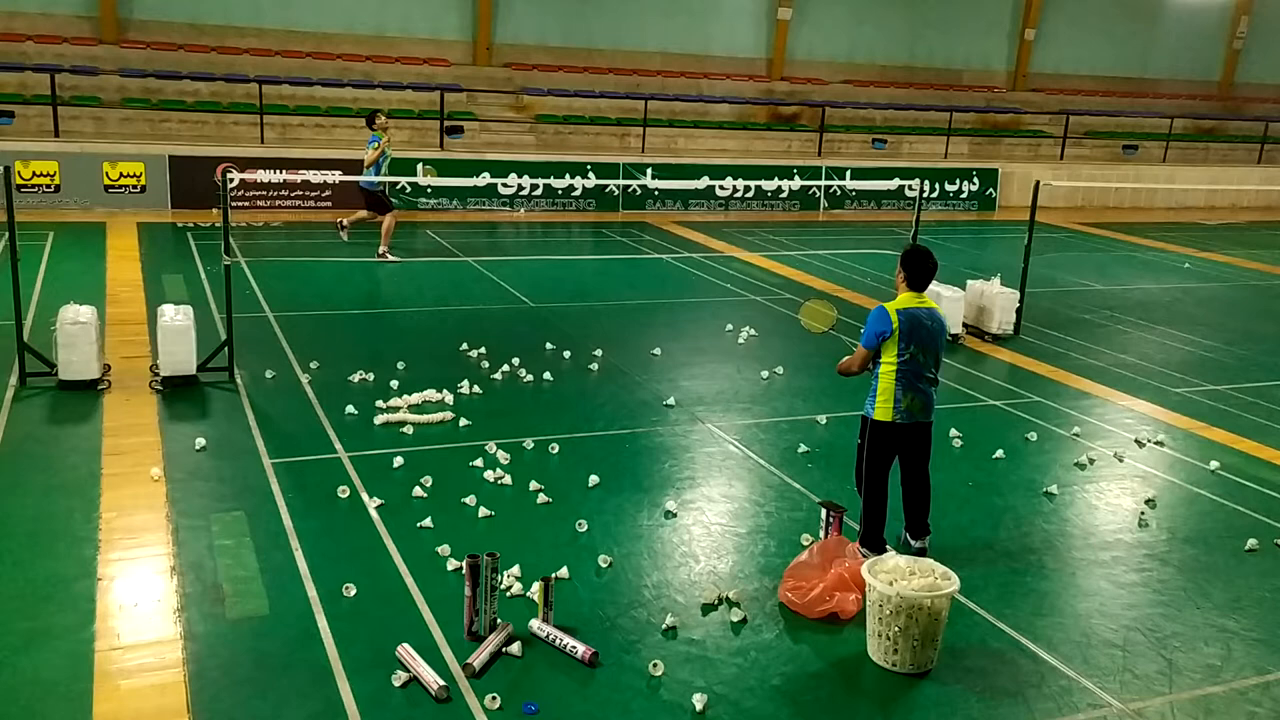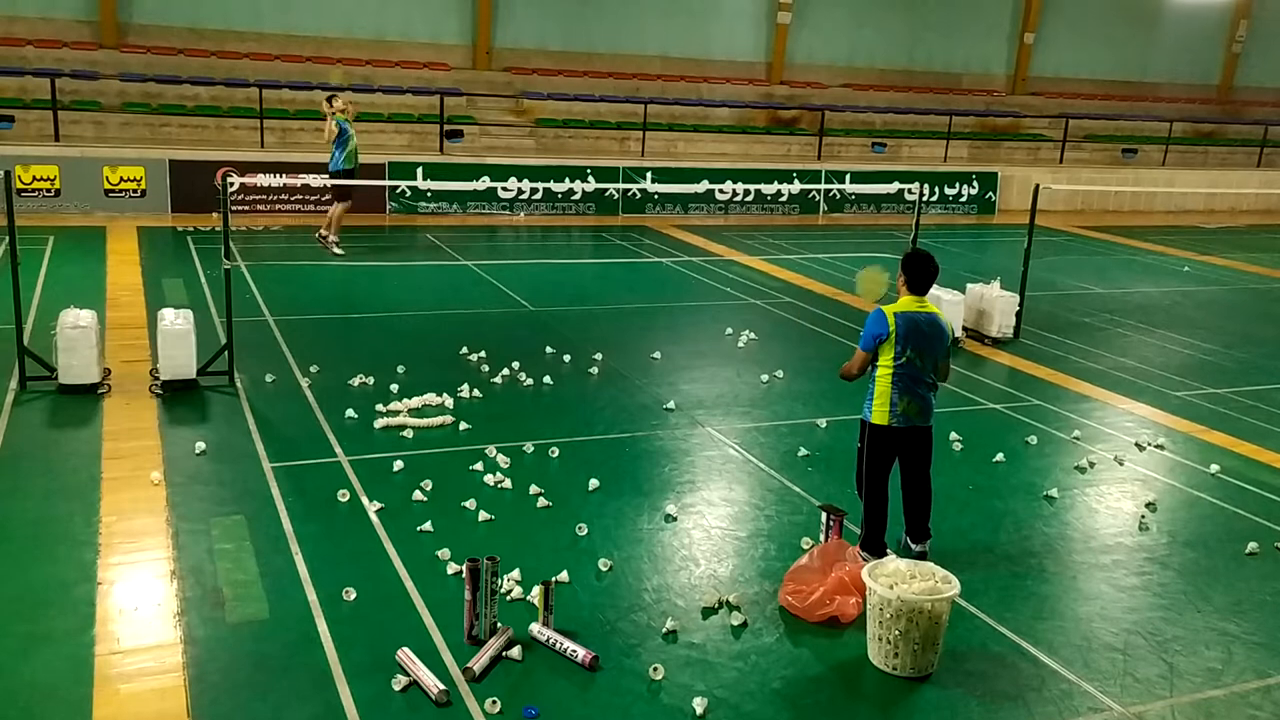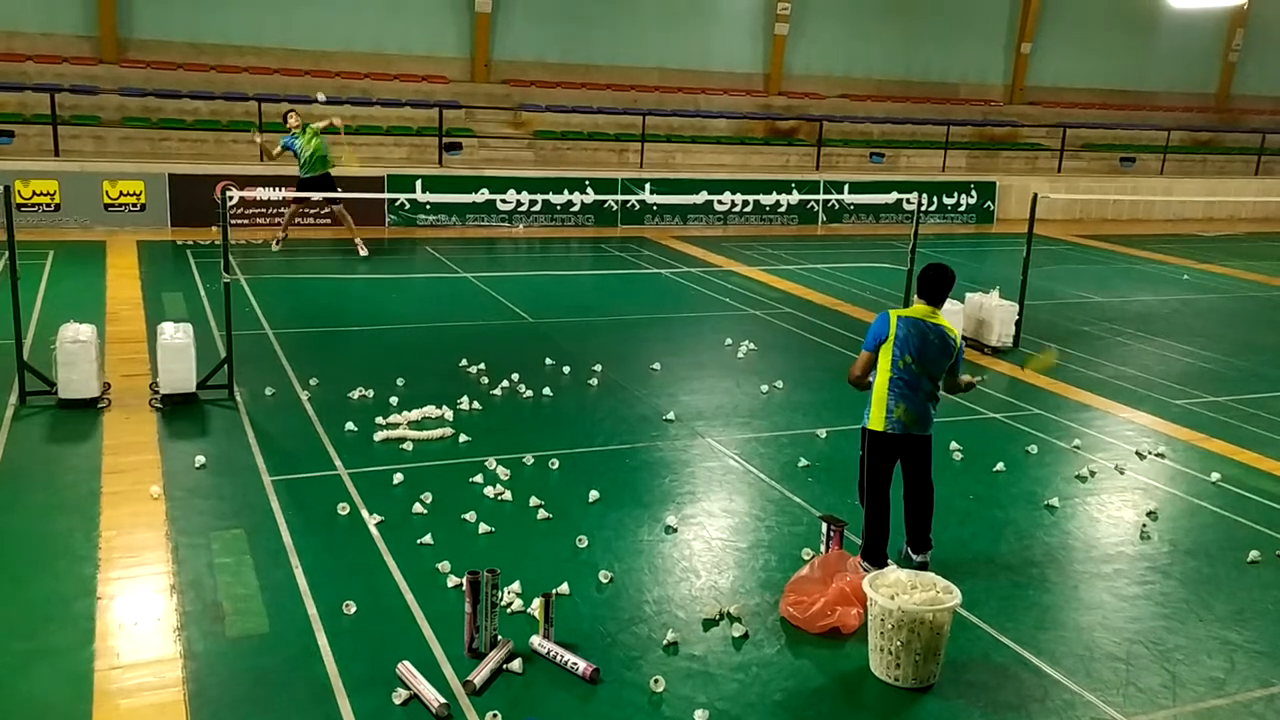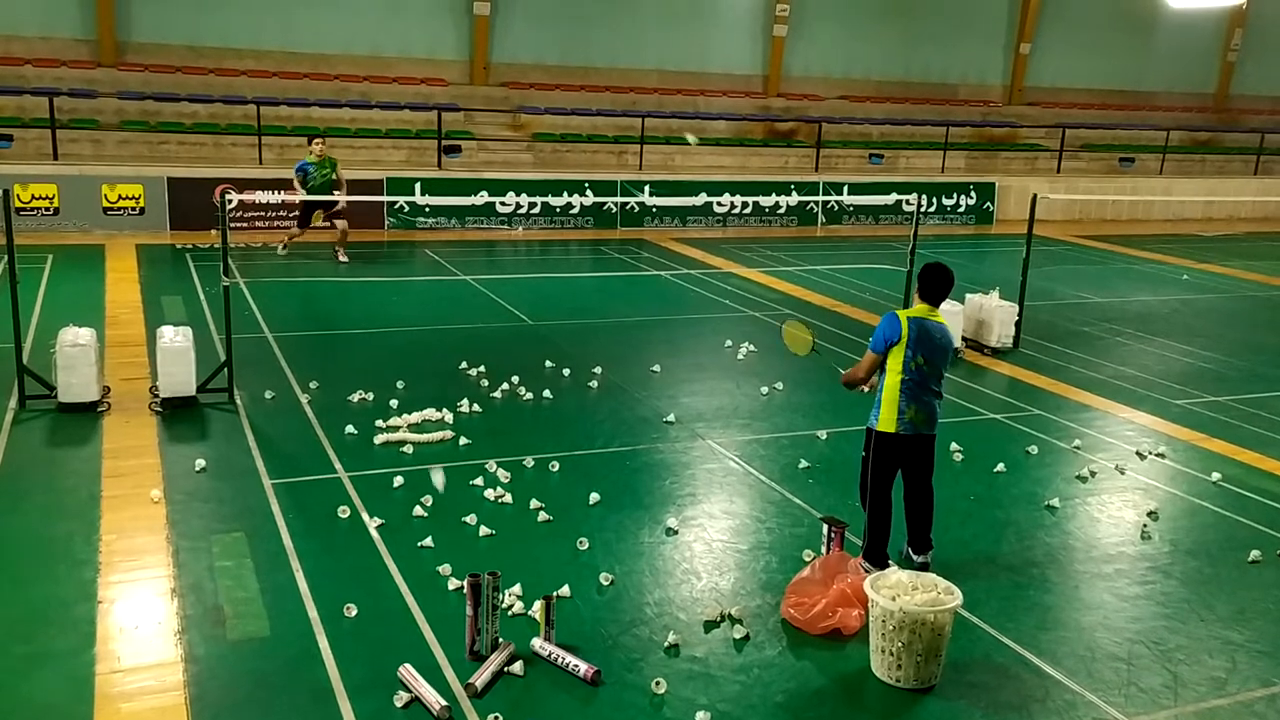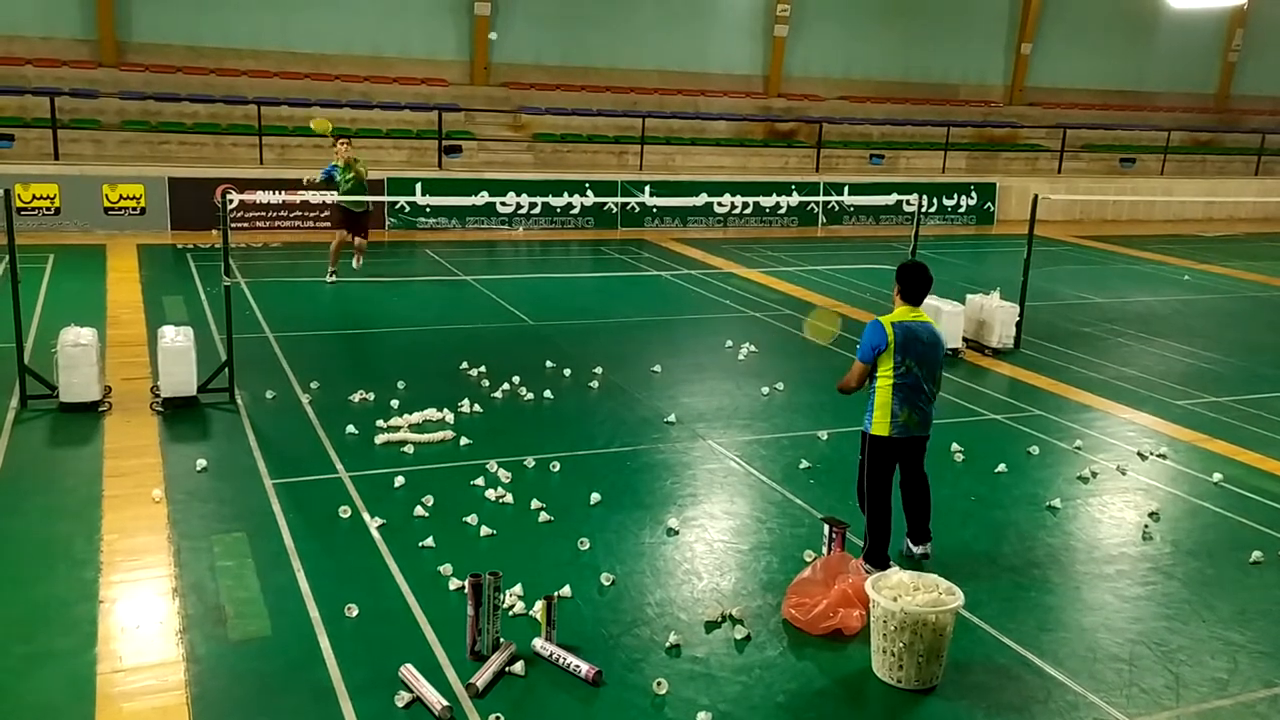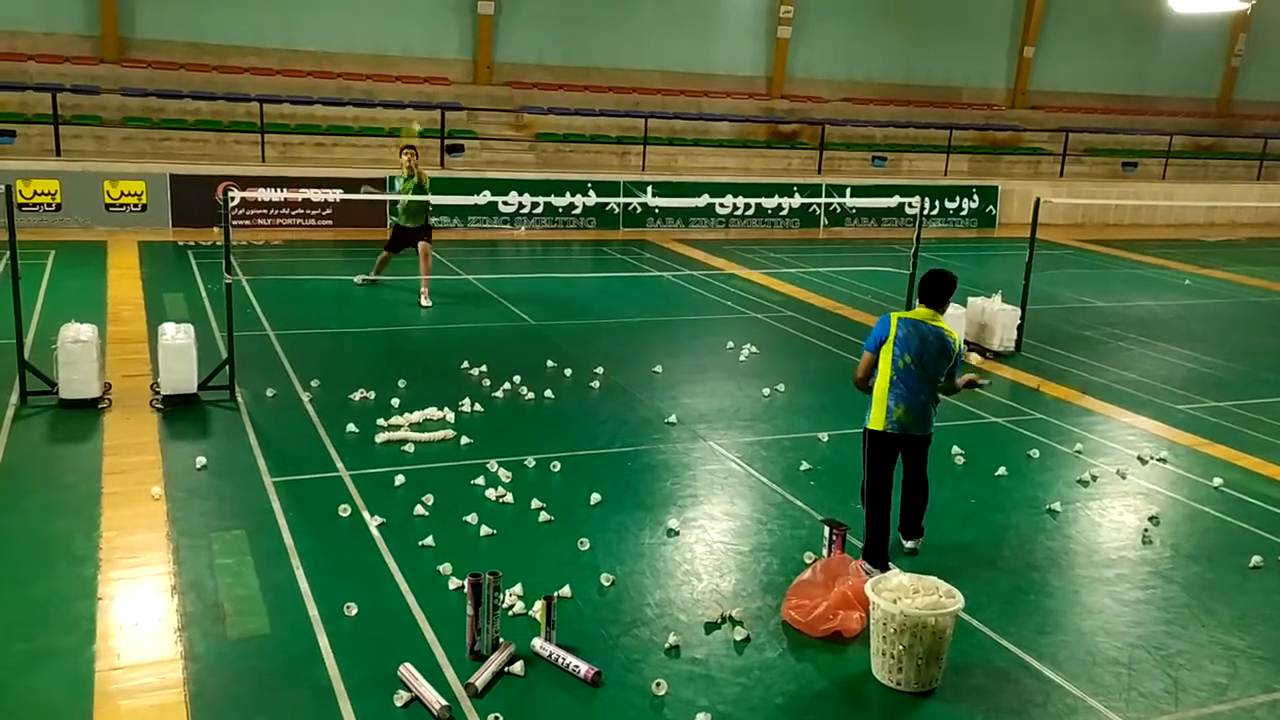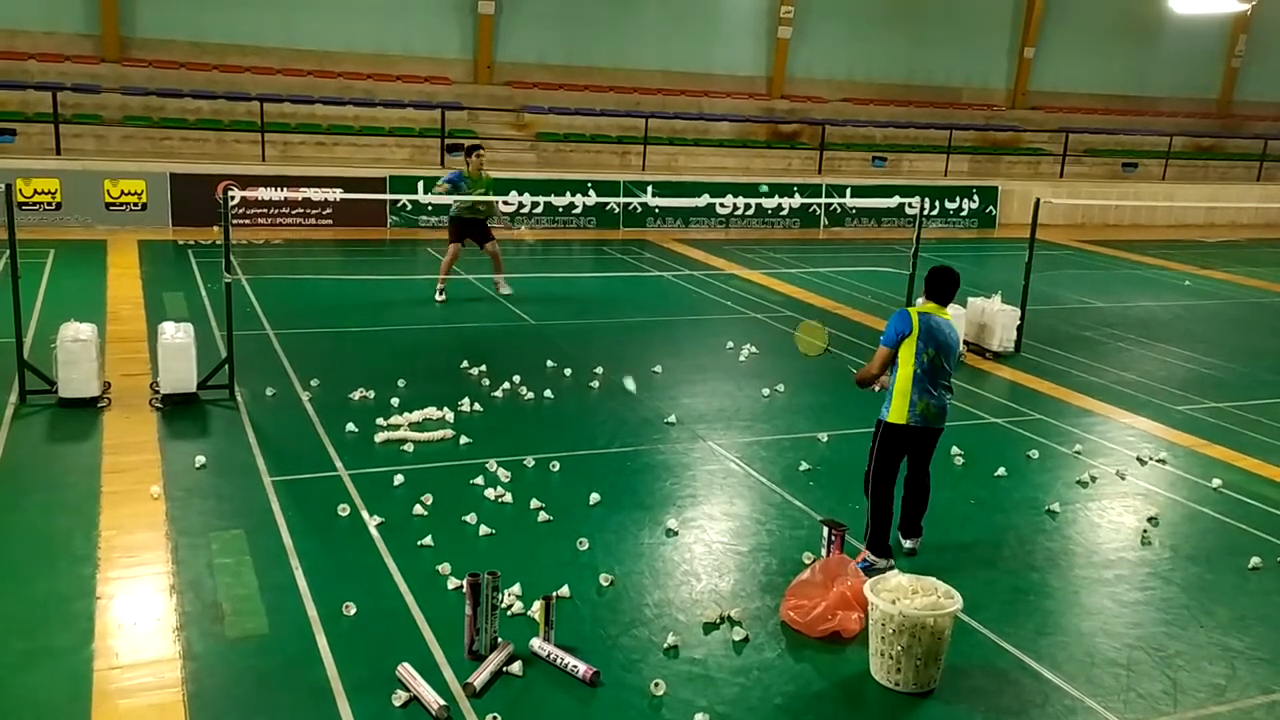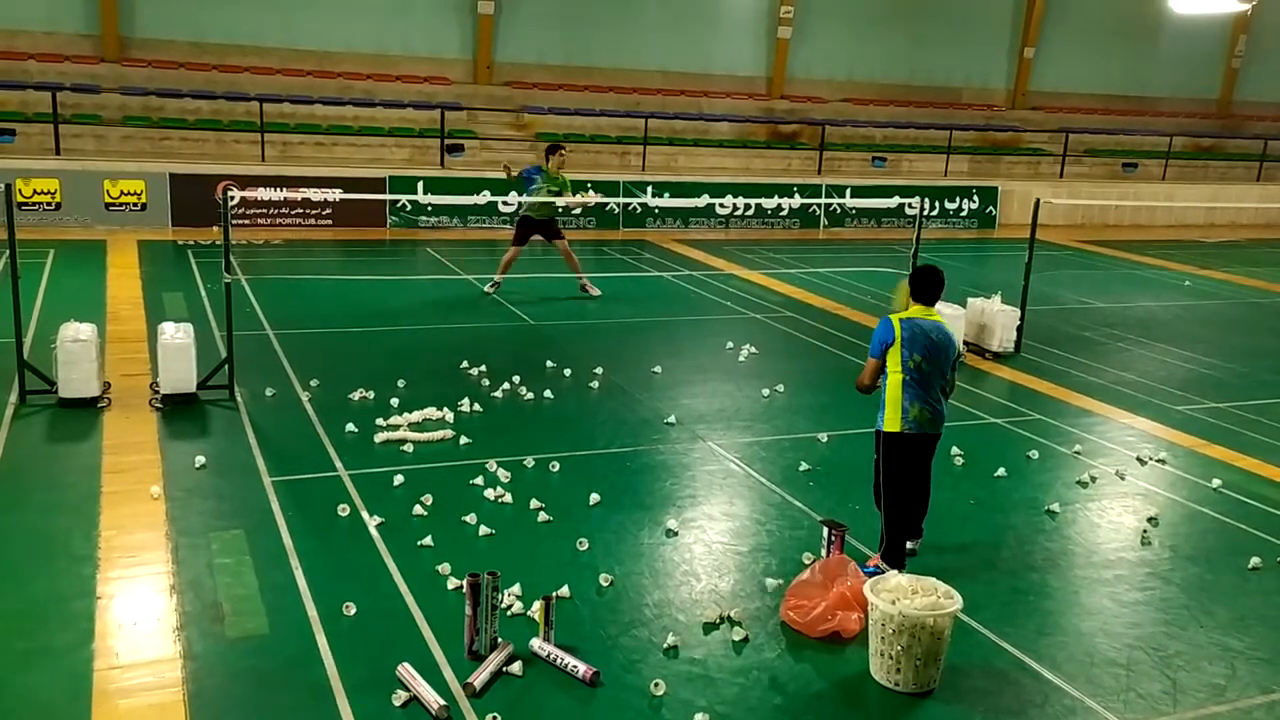
dt=0.4s
person 1, frame 1
left shoulder: (885, 314)
right shoulder: (938, 317)
left elbow: (857, 365)
left wrist: (842, 365)
left hip: (885, 413)
right hip: (922, 412)
left knee: (872, 479)
right knee: (916, 475)
left ankle: (871, 547)
right ankle: (918, 537)
person 1, frame 2
left shoulder: (884, 317)
right shoulder: (941, 322)
left elbow: (855, 370)
right elbow: (944, 375)
left wrist: (844, 372)
left hip: (884, 417)
right hip: (922, 416)
left knee: (873, 483)
right knee: (917, 479)
left ankle: (872, 550)
right ankle: (918, 541)
person 1, frame 3
left shoulder: (890, 320)
right shoulder: (951, 338)
left elbow: (857, 374)
right elbow: (952, 386)
left wrist: (865, 383)
right wrist: (967, 382)
left hip: (883, 423)
right hip: (921, 425)
left knee: (875, 491)
right knee: (919, 488)
left ankle: (874, 561)
right ankle: (919, 551)
person 1, frame 4
left shoulder: (896, 321)
right shoulder: (945, 334)
left elbow: (863, 373)
left wrist: (847, 378)
right wrist: (878, 382)
left hip: (890, 424)
right hip: (926, 424)
left knee: (876, 491)
right knee: (920, 487)
left ankle: (875, 562)
right ankle: (920, 552)
person 1, frame 5
left shoulder: (881, 328)
right shoulder: (935, 333)
left elbow: (854, 383)
left wrist: (842, 385)
left hip: (885, 427)
right hip: (921, 425)
left knee: (875, 494)
right knee: (915, 482)
left ankle: (876, 564)
right ankle: (920, 542)
person 1, frame 6
left shoulder: (890, 323)
right shoulder: (951, 340)
left elbow: (860, 376)
right elbow: (949, 387)
left wrist: (871, 387)
right wrist: (965, 380)
left hip: (884, 423)
right hip: (922, 425)
left knee: (876, 491)
right knee: (916, 478)
left ankle: (876, 564)
right ankle: (911, 535)
person 1, frame 7
left shoulder: (906, 317)
right shoulder: (952, 333)
left elbow: (875, 369)
left wrist: (861, 380)
left hip: (901, 415)
right hip: (935, 417)
left knee: (879, 480)
right knee: (918, 475)
left ankle: (878, 554)
right ankle: (911, 535)
person 1, frame 8
left shoulder: (891, 325)
right shoulder: (948, 335)
left elbow: (867, 380)
left wrist: (863, 386)
left hip: (898, 423)
right hip: (933, 423)
left knee: (890, 490)
right knee: (919, 480)
left ankle: (891, 561)
right ankle: (911, 537)
